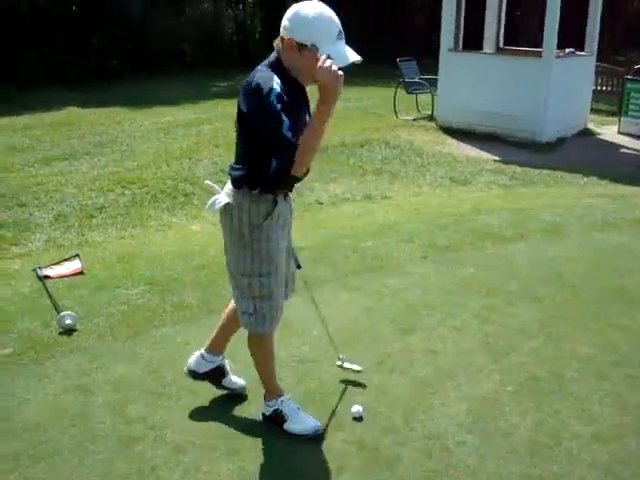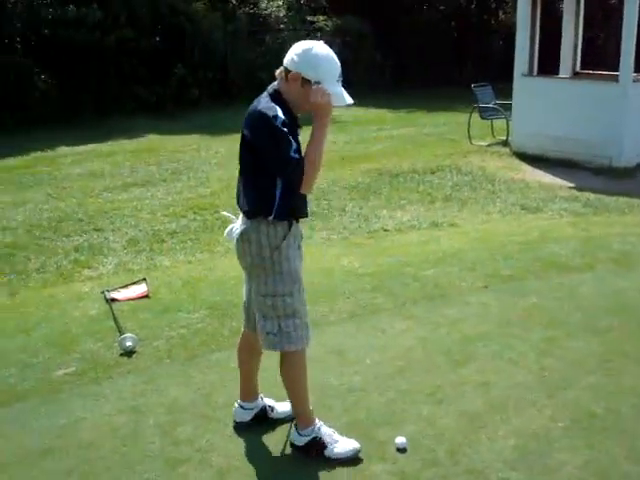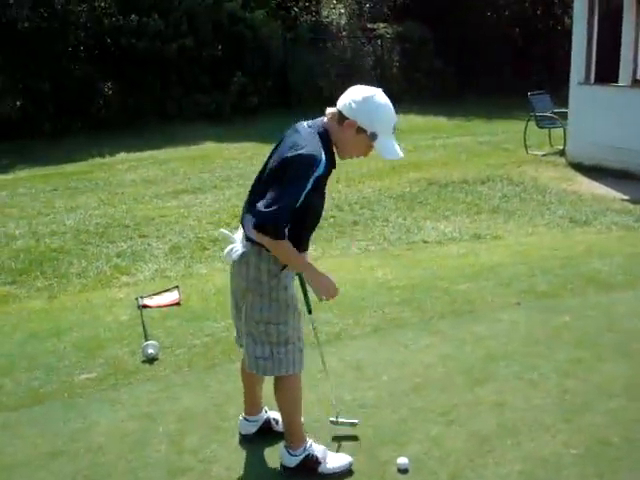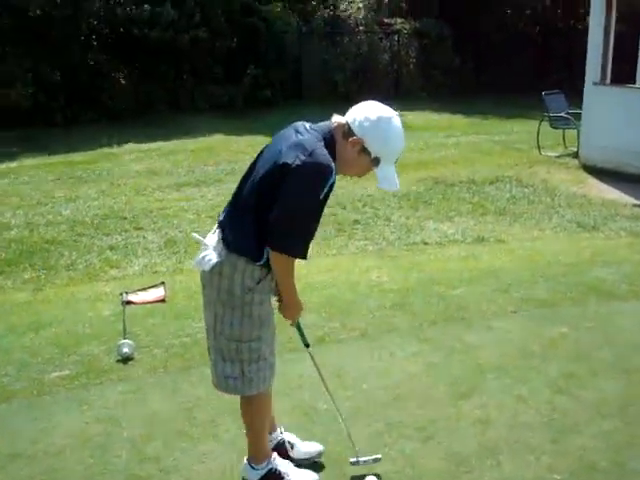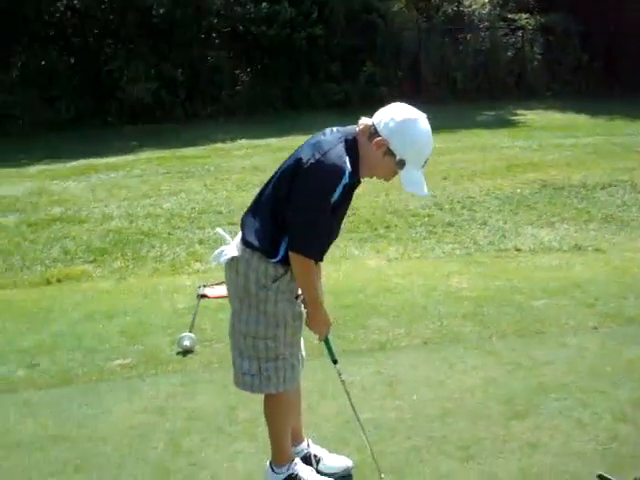
dt=0.5s
person 1, frame 1
left shoulder: (290, 83)
right shoulder: (266, 89)
right elbow: (296, 165)
right wrist: (327, 106)
left hip: (273, 205)
right hip: (253, 210)
left knee: (256, 295)
right knee: (264, 311)
left ankle: (209, 359)
right ankle: (274, 401)
person 1, frame 2
left shoulder: (275, 112)
right shoulder: (267, 117)
right elbow: (303, 182)
right wrist: (322, 123)
left hip: (269, 230)
right hip: (269, 236)
left knee: (257, 325)
right knee: (292, 335)
left ankle: (249, 404)
right ankle: (306, 429)
person 1, frame 3
left shoulder: (307, 132)
right shoulder: (311, 158)
right elbow: (267, 230)
left wrist: (300, 263)
right wrist: (313, 274)
left hip: (255, 256)
right hip: (265, 263)
left knee: (257, 344)
right knee: (286, 358)
left ankle: (252, 417)
right ankle: (297, 450)
person 1, frame 4
left shoulder: (304, 133)
right shoulder: (317, 167)
right elbow: (282, 247)
left wrist: (282, 289)
right wrist: (290, 298)
left hip: (233, 252)
right hip: (241, 269)
left knee: (260, 363)
right knee: (254, 372)
left ankle: (272, 437)
person 1, frame 5
left shoulder: (341, 144)
right shoulder: (332, 168)
right elbow: (302, 250)
left wrist: (314, 292)
right wrist: (316, 308)
left hip: (277, 263)
right hip: (263, 269)
left knee: (290, 363)
right knee: (278, 371)
left ankle: (298, 447)
